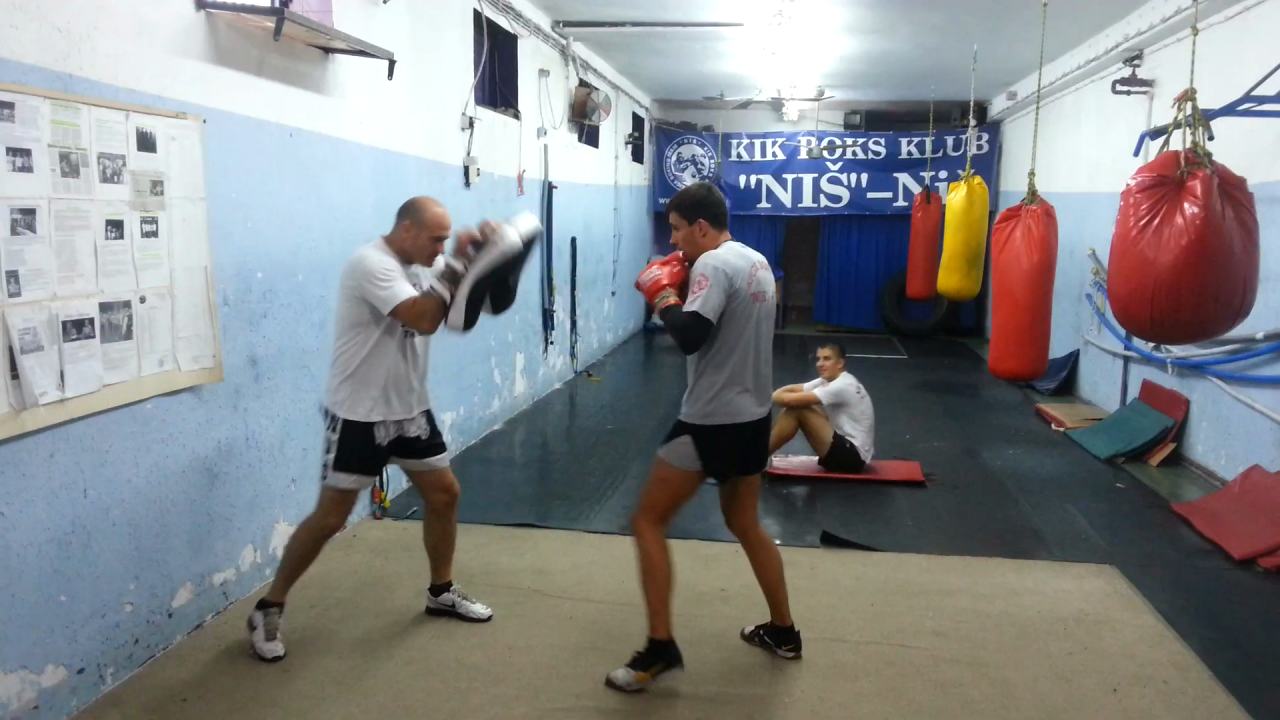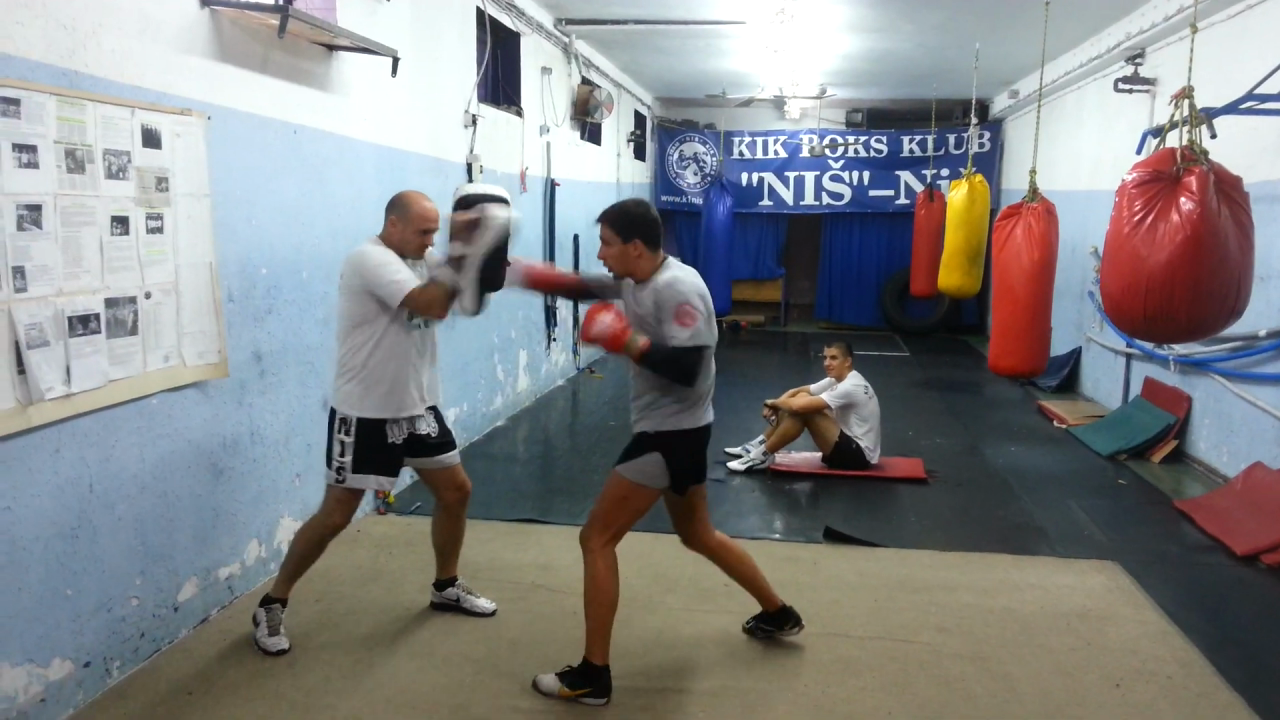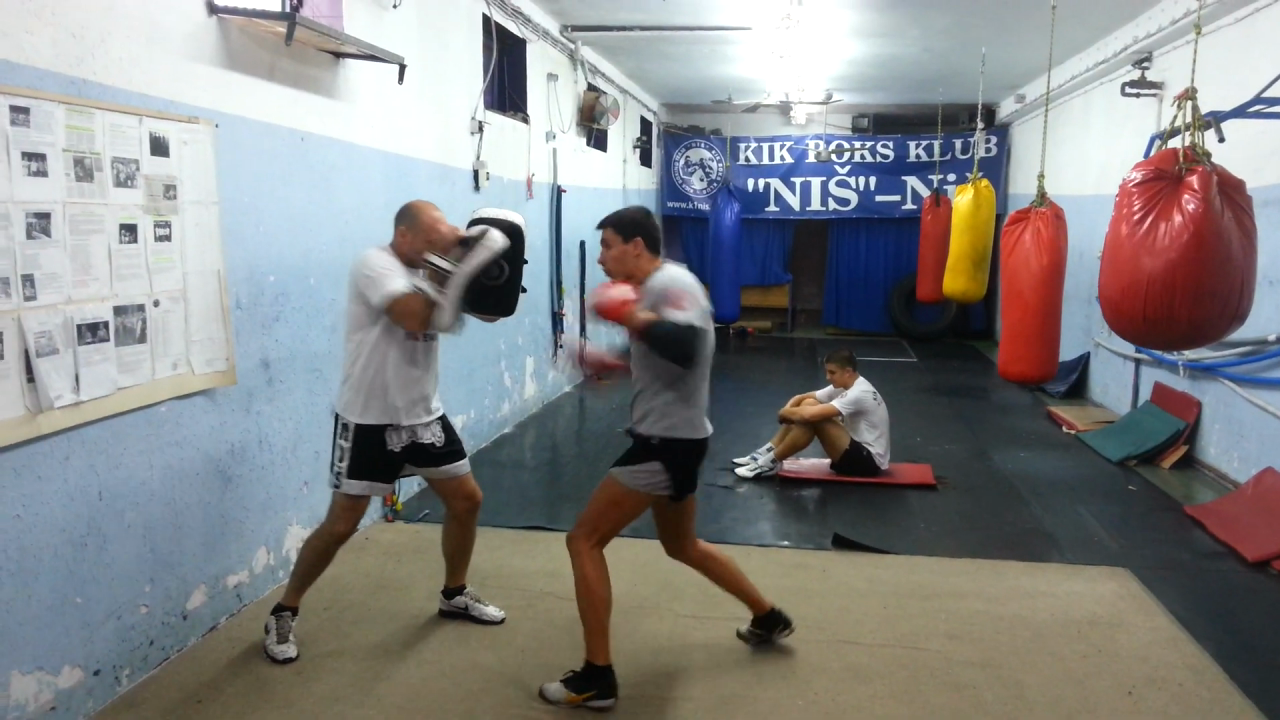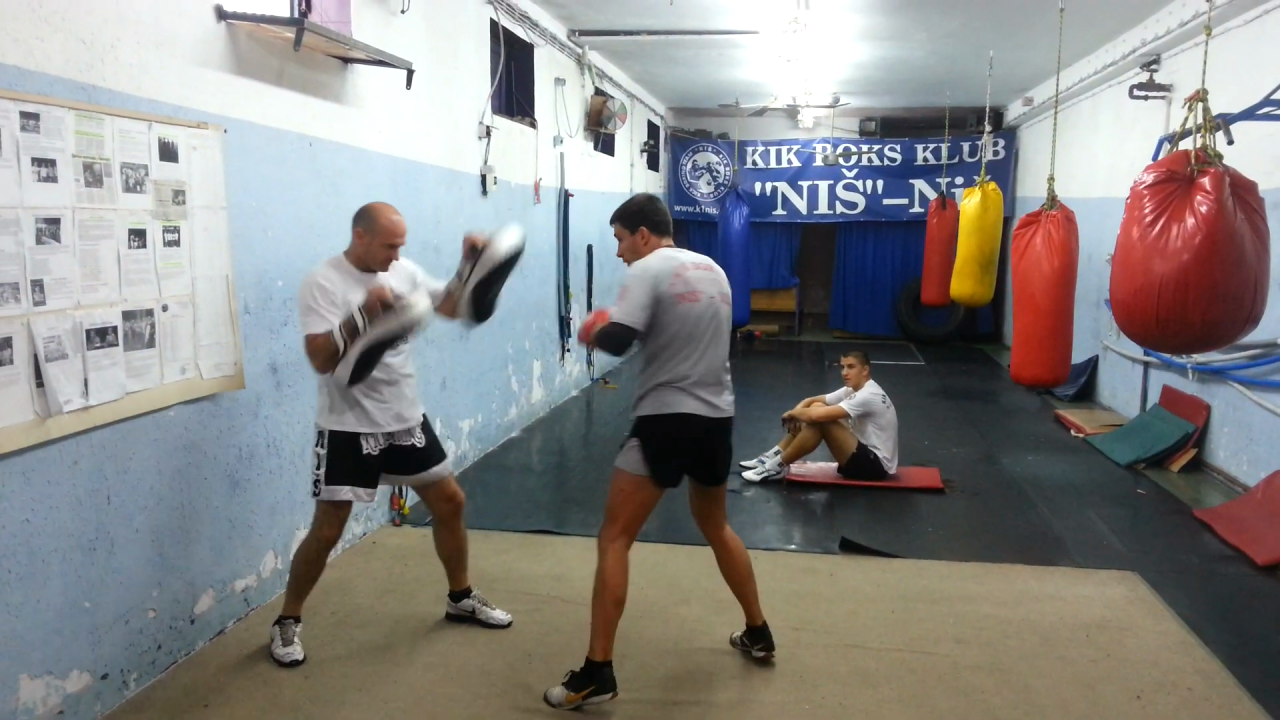
dt=0.5s
person 1, frame 1
left shoulder: (714, 264)
right shoulder: (755, 260)
left elbow: (691, 335)
left wrist: (661, 295)
right wrist: (684, 285)
left hip: (712, 421)
right hip: (753, 415)
left knee: (648, 523)
right knee: (745, 523)
left ankle: (660, 650)
right ankle: (783, 631)
person 1, frame 2
left shoulder: (675, 289)
right shoulder: (639, 279)
left elbow: (686, 368)
right elbow: (599, 293)
left wrist: (630, 344)
right wrist: (555, 280)
left hip: (670, 432)
right hip: (685, 429)
left knee: (596, 540)
right knee: (697, 533)
left ankle: (593, 674)
right ankle: (778, 612)
person 1, frame 3
left shoulder: (671, 282)
right shoulder: (650, 288)
left elbow: (685, 351)
left wrist: (632, 318)
left hip: (669, 439)
right hip: (675, 436)
left knee: (583, 541)
right knee: (682, 545)
left ankle: (597, 676)
right ankle: (768, 618)
person 1, frame 4
left shoulder: (646, 271)
right shoulder: (712, 270)
left elbow: (620, 339)
left wrist: (596, 333)
left hip: (665, 420)
right hip: (716, 419)
left knee: (614, 539)
right knee: (716, 528)
left ankle: (596, 671)
right ankle: (758, 633)
person 2, frame 1
left shoulder: (417, 266)
right shoulder: (371, 264)
right elbow: (424, 320)
left wrist: (482, 255)
right wrist: (458, 264)
left hip: (409, 406)
right hip: (358, 413)
left knee: (445, 493)
right knee: (330, 516)
left ankle: (441, 591)
right ankle: (269, 609)
person 2, frame 2
left shoulder: (417, 261)
right shoulder: (368, 258)
left elbow: (473, 289)
right elbow: (433, 306)
left wrist: (479, 245)
right wrist: (462, 247)
left hip: (416, 404)
right hip: (365, 412)
left knee: (456, 491)
right knee: (335, 516)
left ankle: (446, 586)
right ankle: (272, 604)
person 2, frame 3
right shoulder: (373, 265)
right elbow: (413, 319)
right wrist: (444, 259)
left hip: (423, 413)
right hip: (369, 419)
left knee: (467, 499)
right knee: (341, 524)
left ankle: (455, 594)
right ankle: (284, 613)
person 2, frame 4
left shoulder: (403, 272)
right shoulder: (322, 284)
left elbow: (451, 306)
right elbow: (320, 355)
left wrist: (473, 262)
right wrist: (363, 312)
left hip: (405, 418)
right hip: (348, 427)
left knee: (450, 502)
right knee: (326, 531)
left ankle: (462, 599)
right ankle: (287, 622)
